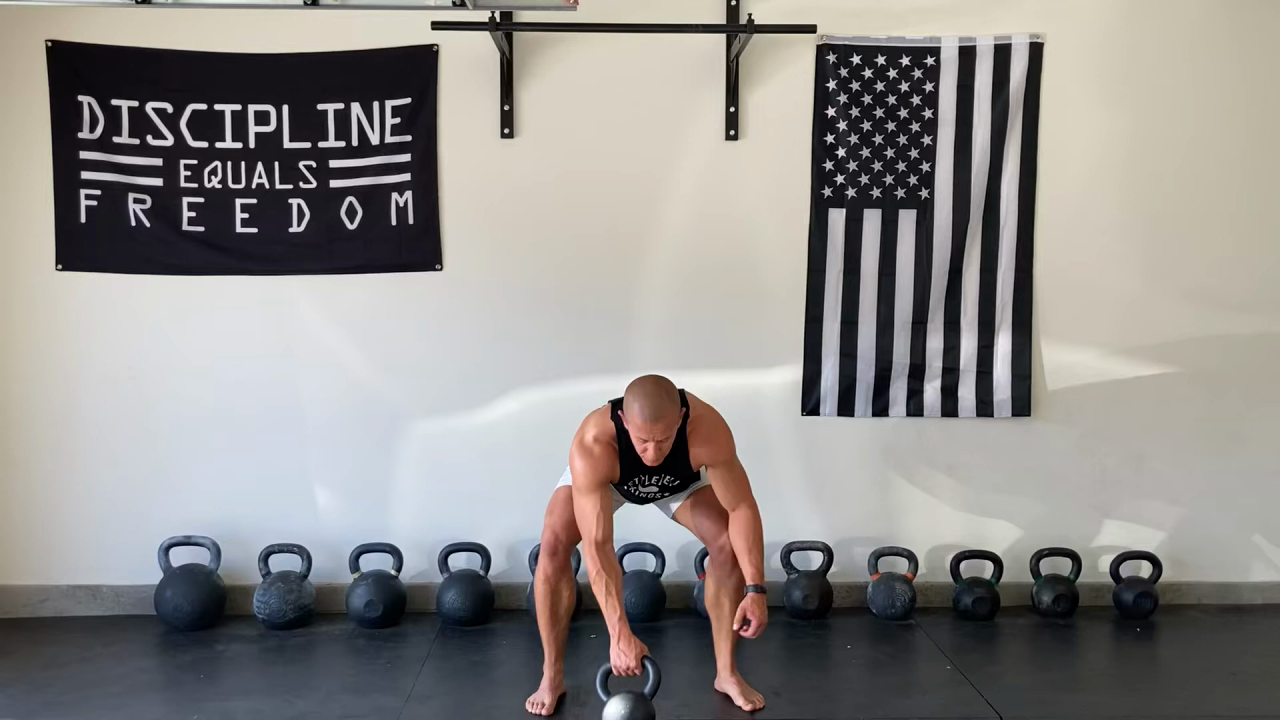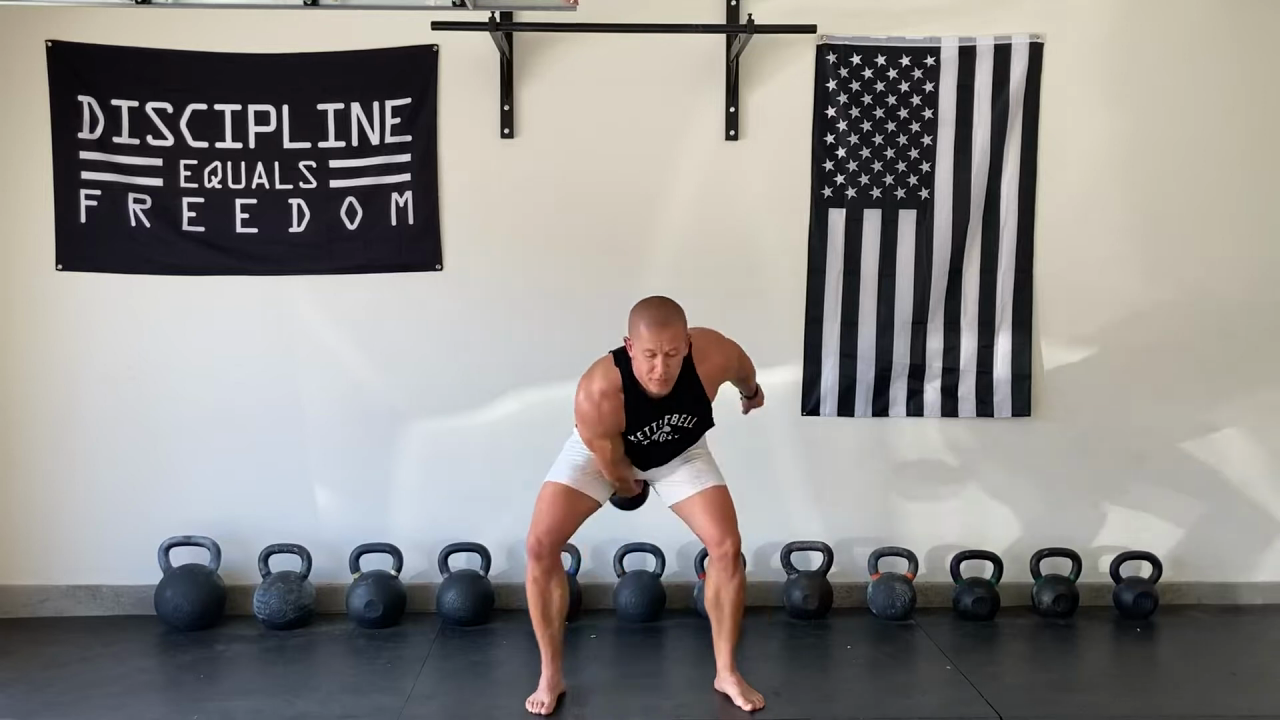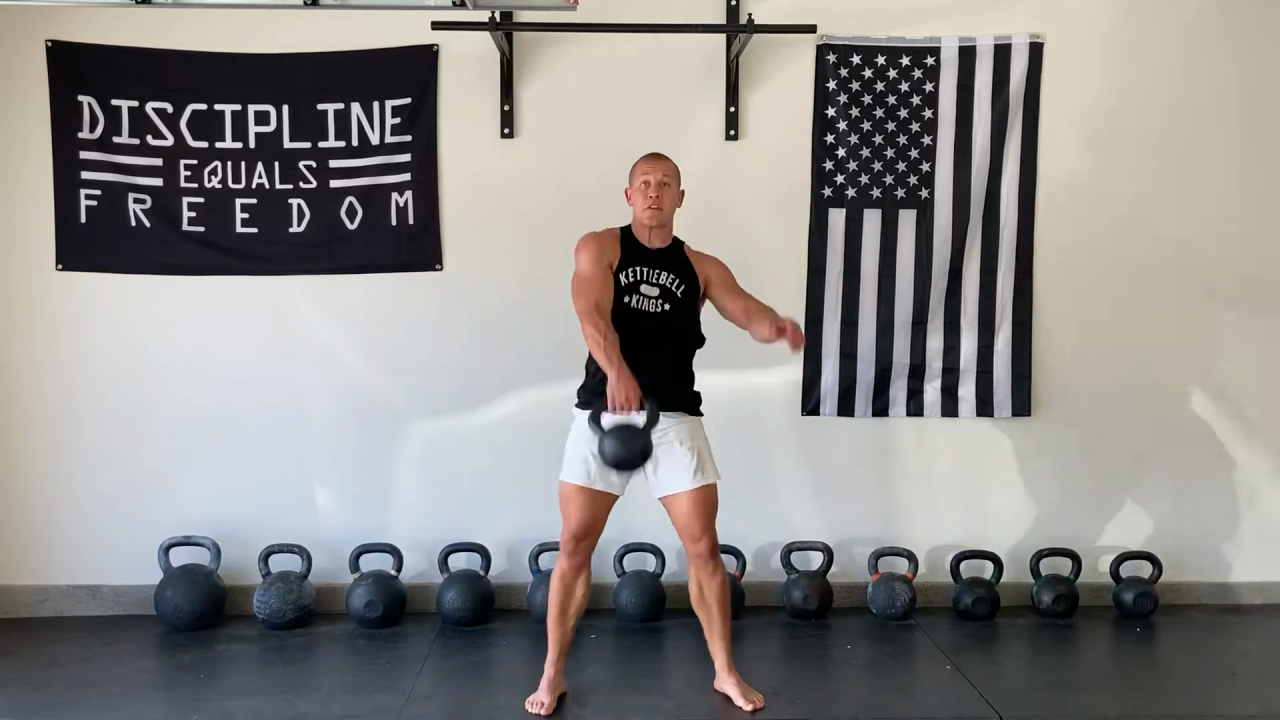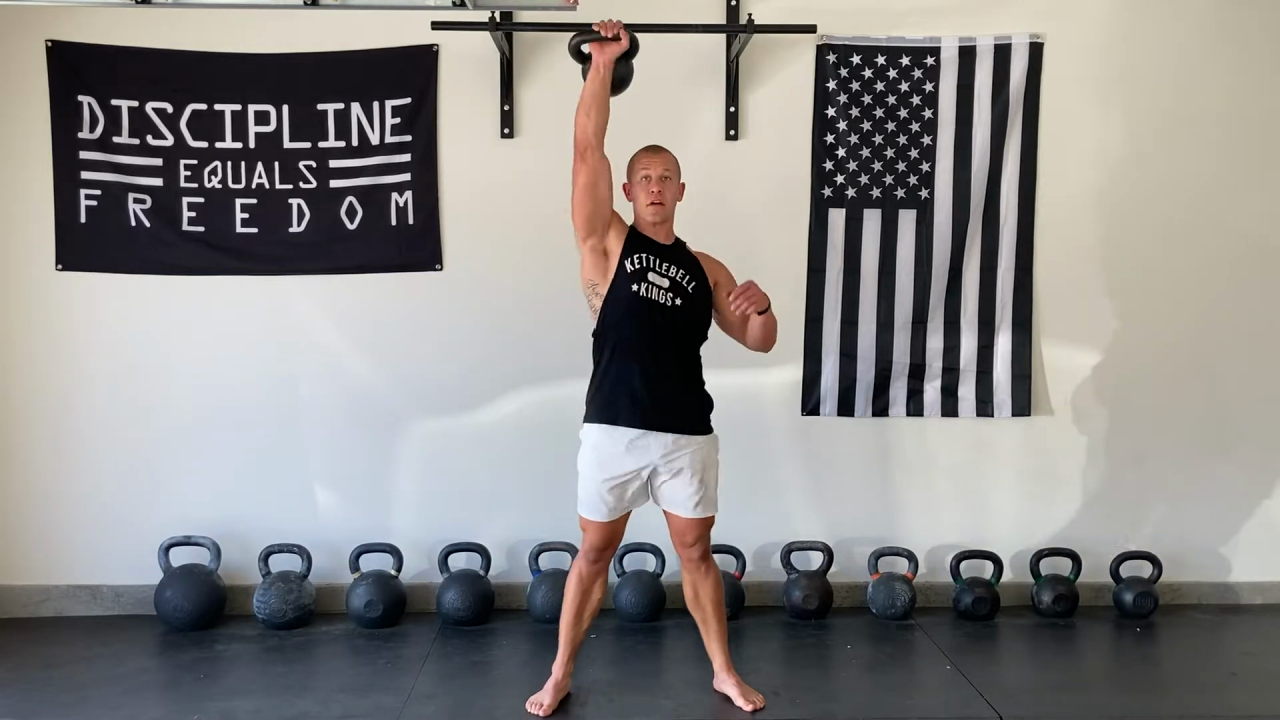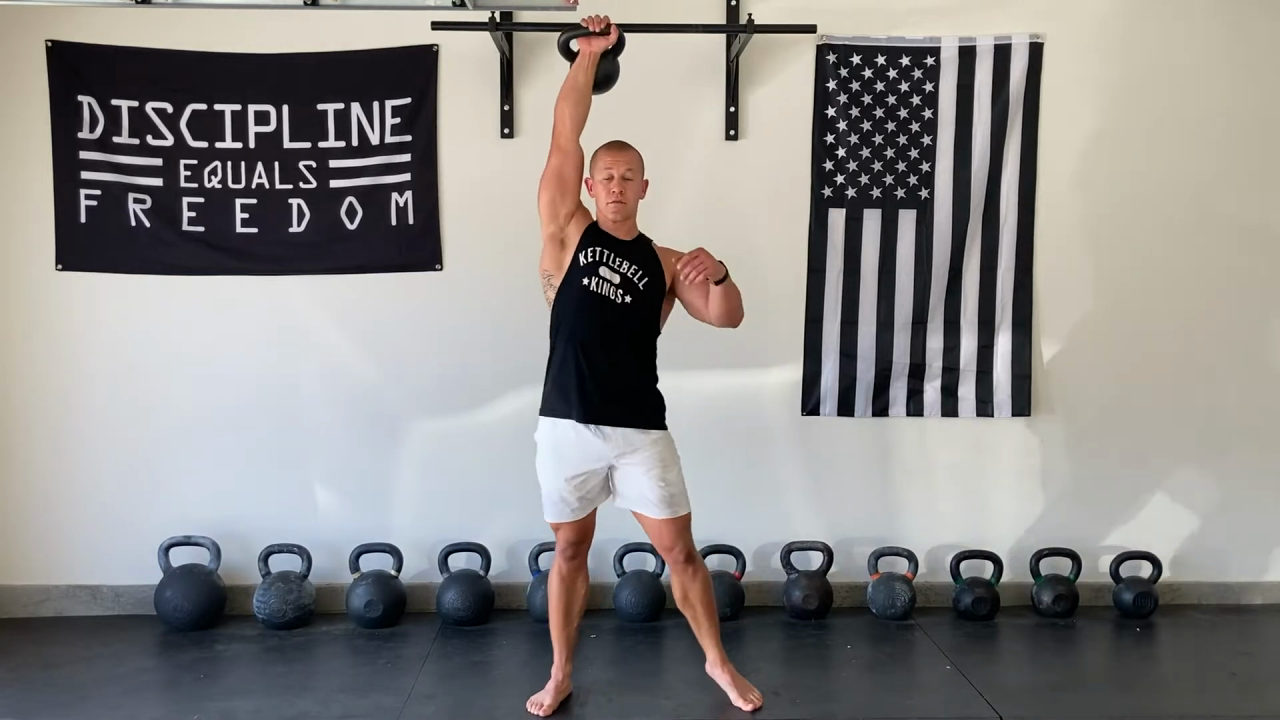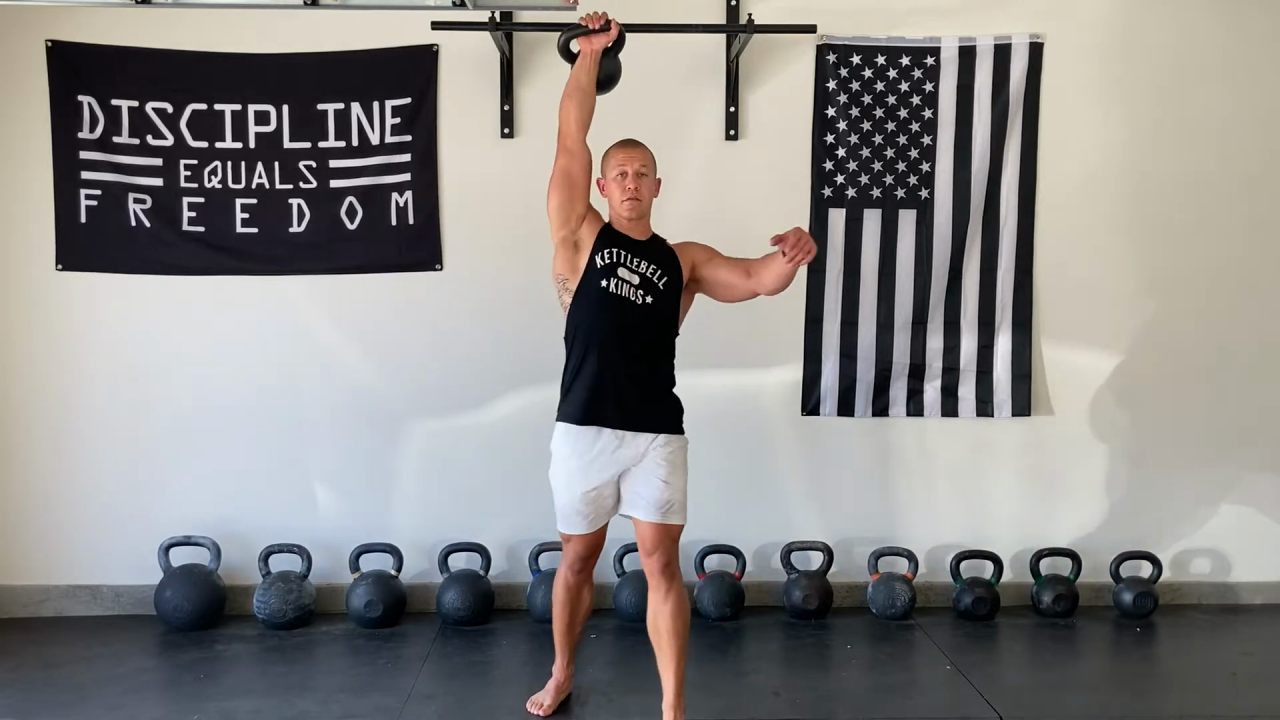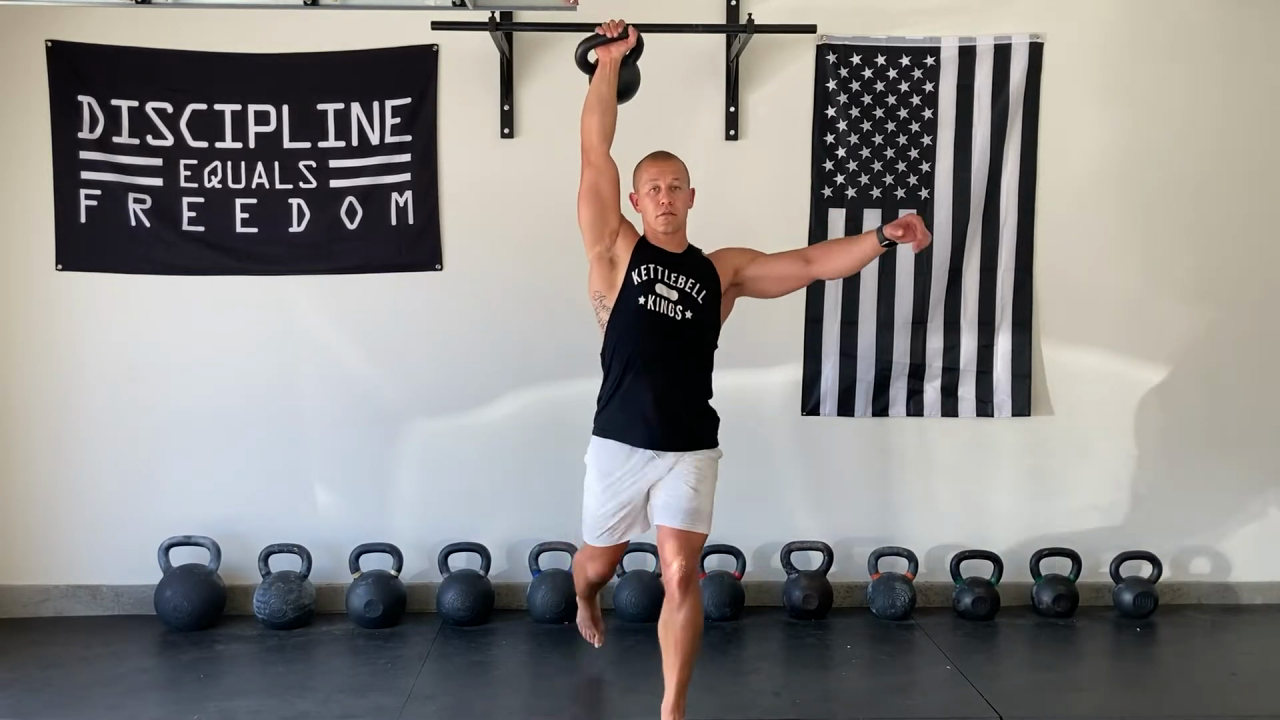
dt=0.5s
person 1, frame 1
left shoulder: (707, 431)
right shoulder: (592, 444)
left elbow: (741, 508)
right elbow: (597, 546)
left wrist: (755, 591)
right wrist: (619, 634)
right hip: (604, 476)
left knee: (726, 544)
right knee: (554, 545)
left ankle: (727, 673)
right ankle: (552, 676)
person 1, frame 2
left shoulder: (714, 354)
right shoulder: (598, 394)
left elbow: (743, 370)
right elbow: (610, 462)
left wrist: (752, 393)
right wrist: (628, 486)
left hip: (680, 450)
right hip: (600, 449)
left knee: (726, 547)
right knee: (540, 545)
left ankle: (727, 672)
right ankle: (550, 674)
person 1, frame 3
left shoulder: (698, 264)
right shoulder: (598, 248)
left elbow: (751, 317)
right elbow: (590, 317)
left wrist: (780, 326)
right wrist: (616, 374)
left hip: (676, 418)
right hip: (604, 412)
left knee: (702, 546)
right knee: (573, 544)
left ankle: (725, 671)
right ankle: (553, 673)
person 1, frame 4
left shoulder: (705, 269)
right shoulder: (606, 242)
left elbow: (760, 341)
right elbow: (585, 149)
left wrist: (759, 308)
right wrist: (601, 63)
left hip: (687, 434)
right hip: (613, 430)
left knee: (695, 554)
right knee: (594, 554)
person 1, frame 5
left shoulder: (666, 262)
right shoulder: (566, 233)
left elbow: (727, 316)
right elbow: (564, 138)
left wrist: (719, 274)
right wrist: (589, 54)
left hip: (640, 431)
right hip: (568, 426)
left knee: (679, 553)
right knee: (570, 551)
person 1, frame 6
left shoulder: (686, 260)
right shoulder: (580, 236)
left elbow: (756, 280)
right elbow: (570, 139)
left wrist: (789, 257)
right wrist: (591, 52)
left hip: (657, 433)
right hip: (584, 429)
left knee: (661, 565)
right knee: (577, 560)
person 1, frame 7
left shoulder: (722, 270)
right shoulder: (614, 251)
left elbow: (813, 263)
right elbow: (594, 155)
left wrist: (883, 237)
right wrist: (609, 63)
left hip: (689, 449)
right hip: (619, 442)
left knee: (681, 577)
right knee: (598, 561)
right ankle: (586, 605)
